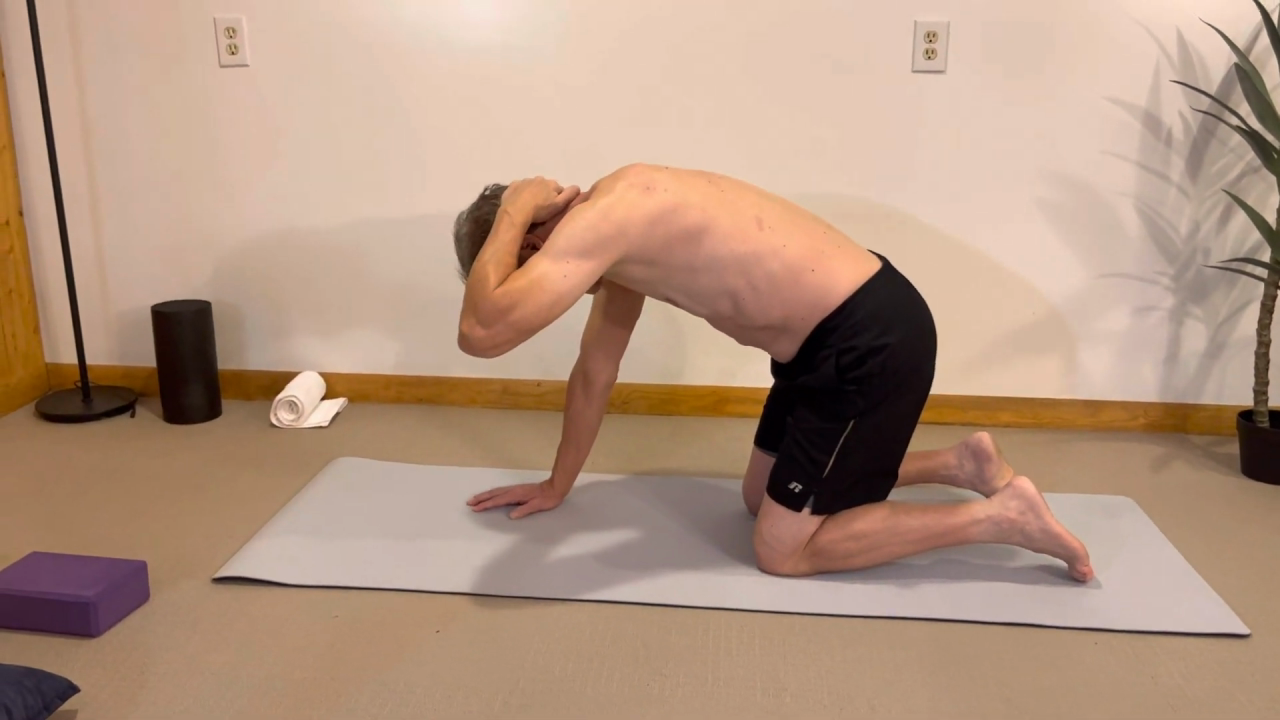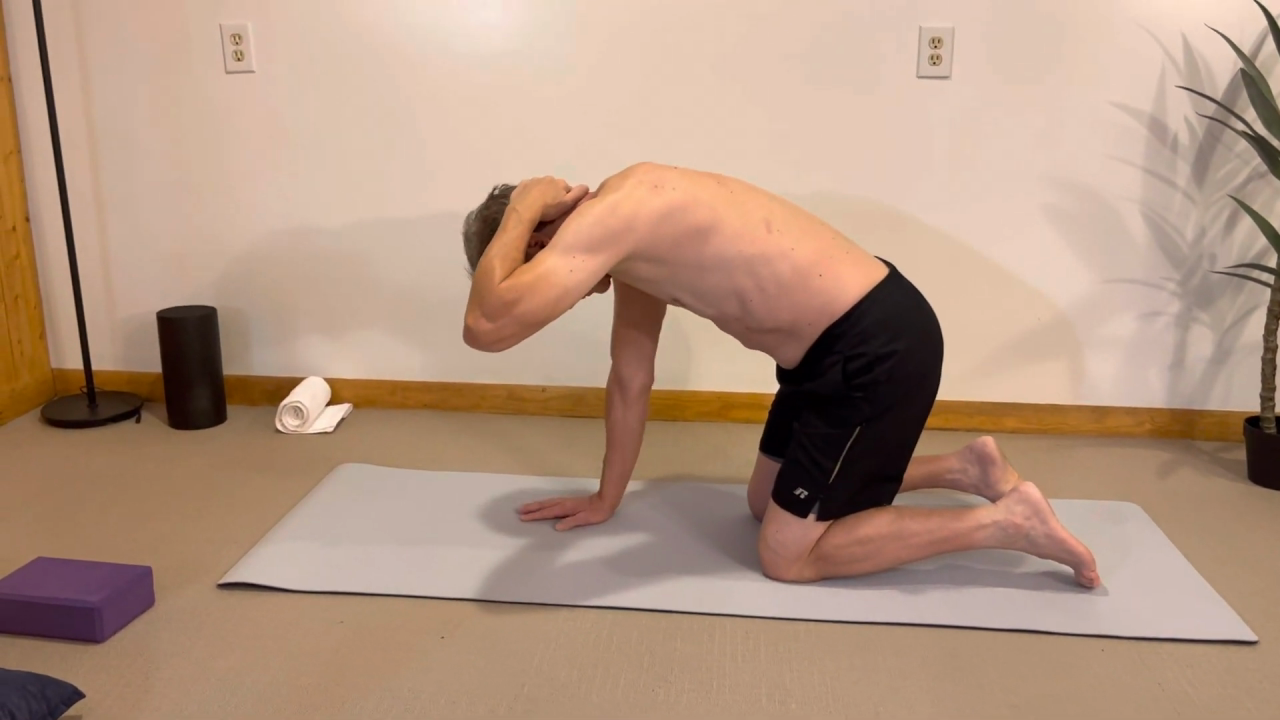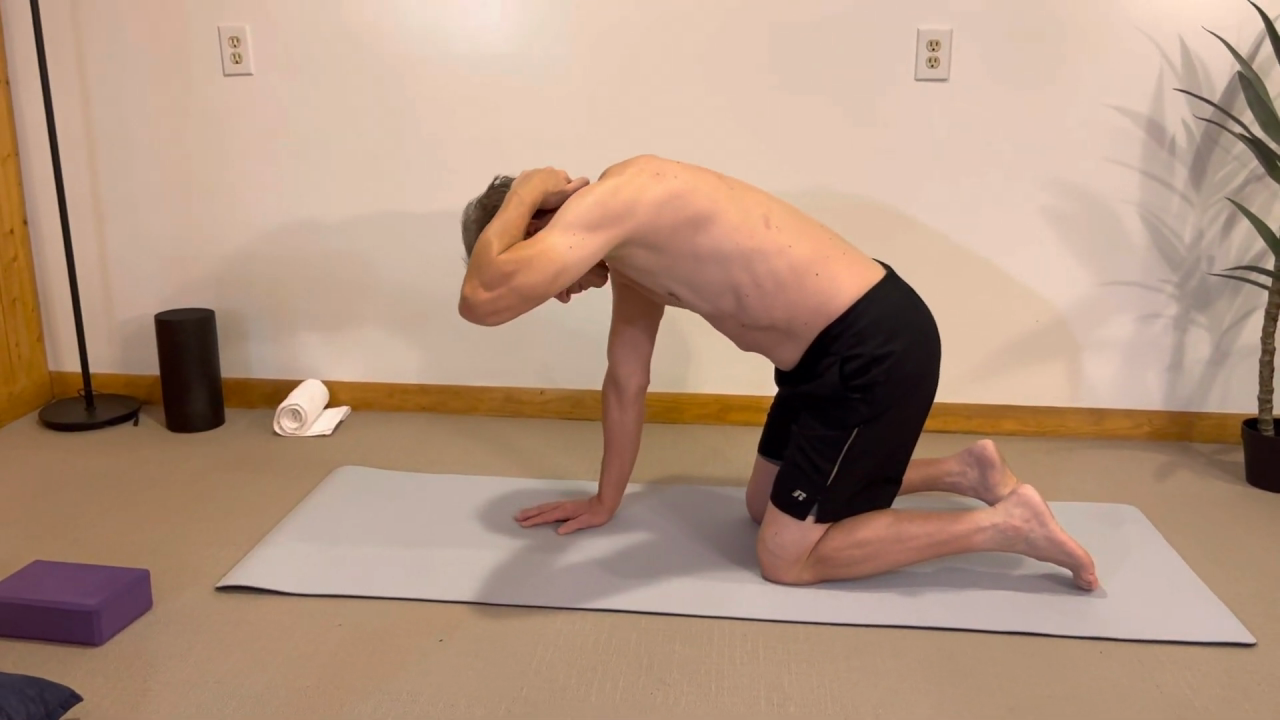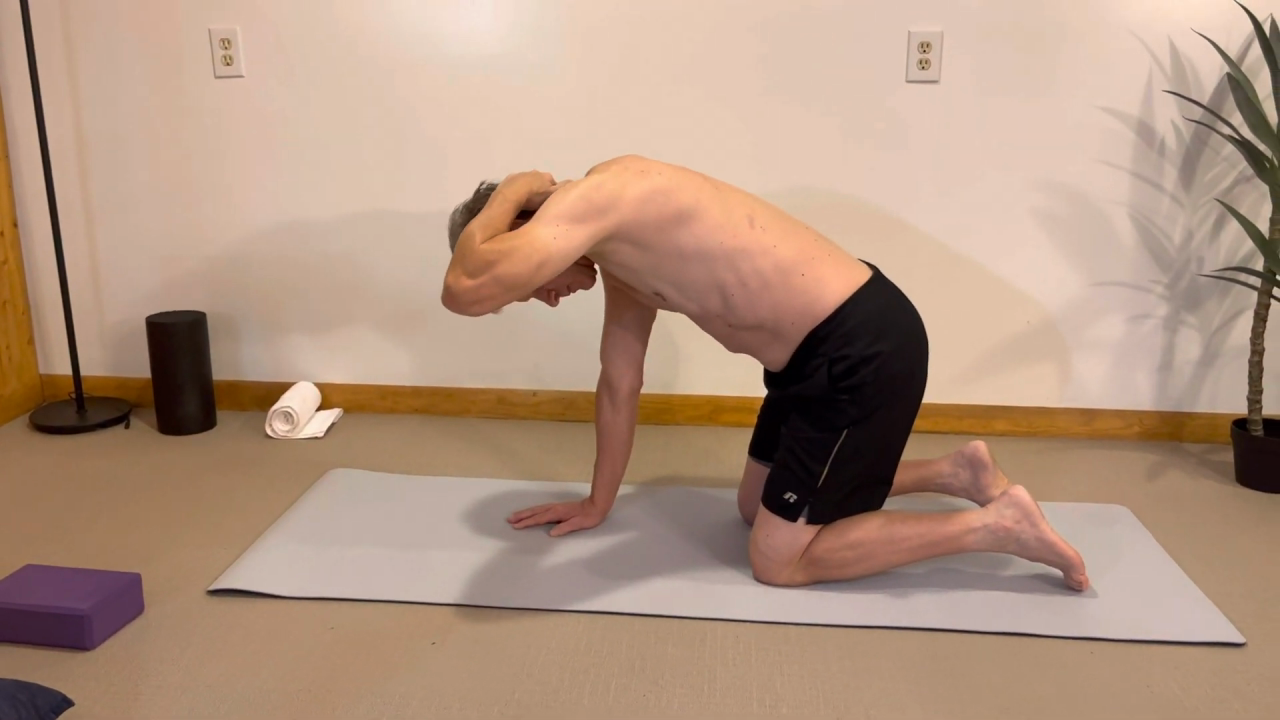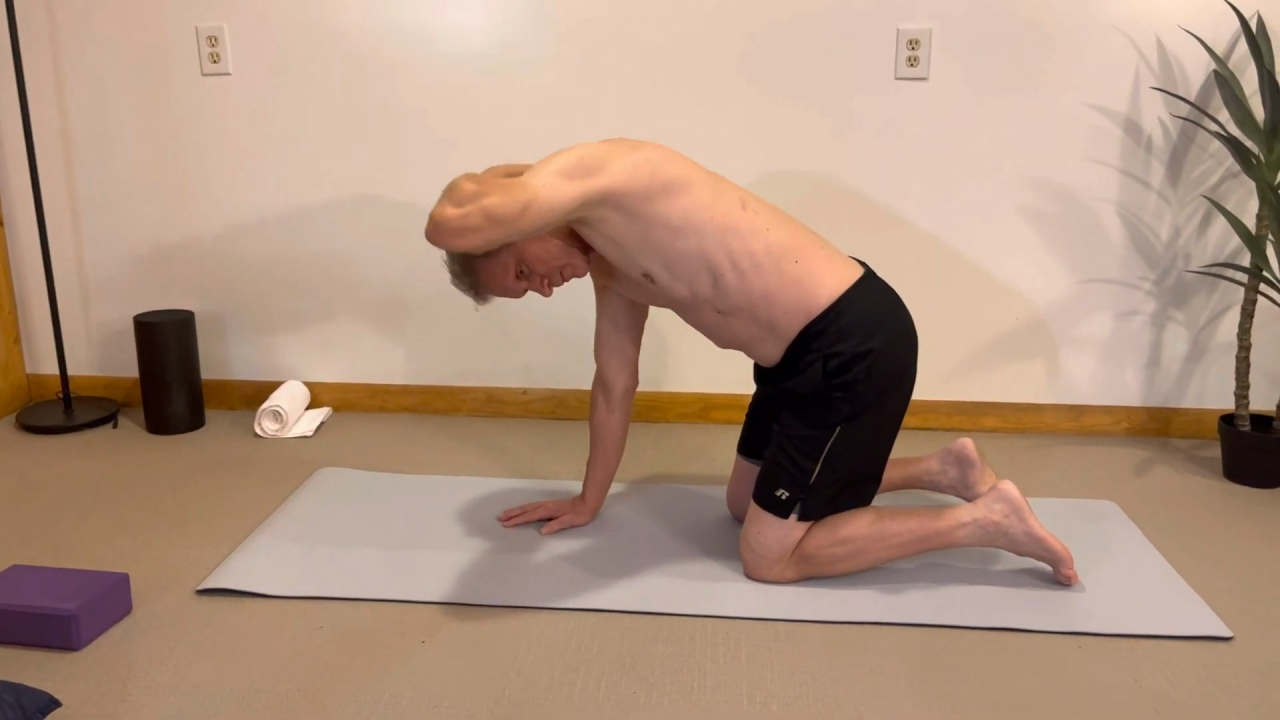
dt=0.5s
person 1, frame 1
left shoulder: (604, 217)
right shoulder: (620, 235)
left elbow: (481, 333)
right elbow: (594, 374)
left wrist: (514, 209)
right wrist: (557, 485)
left hip: (873, 341)
right hip: (842, 328)
left knee: (783, 548)
right knee: (763, 496)
left ankle: (1001, 515)
right ankle: (958, 462)
person 1, frame 2
left shoulder: (611, 212)
right shoulder: (629, 237)
left elbow: (486, 327)
right elbow: (630, 380)
left wrist: (523, 208)
right wrist: (605, 499)
left hip: (878, 347)
right hip: (843, 338)
left knee: (787, 554)
right knee: (766, 502)
left ankle: (1007, 521)
right ankle: (962, 467)
person 1, frame 3
left shoulder: (614, 199)
right shoulder: (627, 240)
left elbow: (483, 300)
right elbow: (626, 381)
left wrist: (524, 193)
right wrist: (605, 501)
left hip: (876, 349)
right hip: (839, 343)
left knee: (787, 557)
right knee: (765, 505)
left ankle: (1006, 524)
right ankle: (961, 471)
person 1, frame 4
left shoulder: (599, 195)
right shoulder: (619, 252)
left elbow: (465, 289)
right elbow: (619, 383)
left wrist: (513, 192)
right wrist: (596, 504)
left hip: (864, 347)
right hip: (825, 345)
left knee: (779, 558)
right knee: (757, 505)
left ankle: (998, 524)
right ankle: (955, 471)
person 1, frame 5
left shoulder: (593, 169)
right shoulder: (610, 259)
left elbow: (450, 226)
right elbow: (615, 384)
left wrist: (499, 176)
right wrist: (587, 501)
left hip: (855, 345)
right hip: (808, 347)
left knee: (770, 556)
right knee: (747, 504)
left ankle: (985, 519)
right ankle: (942, 468)
